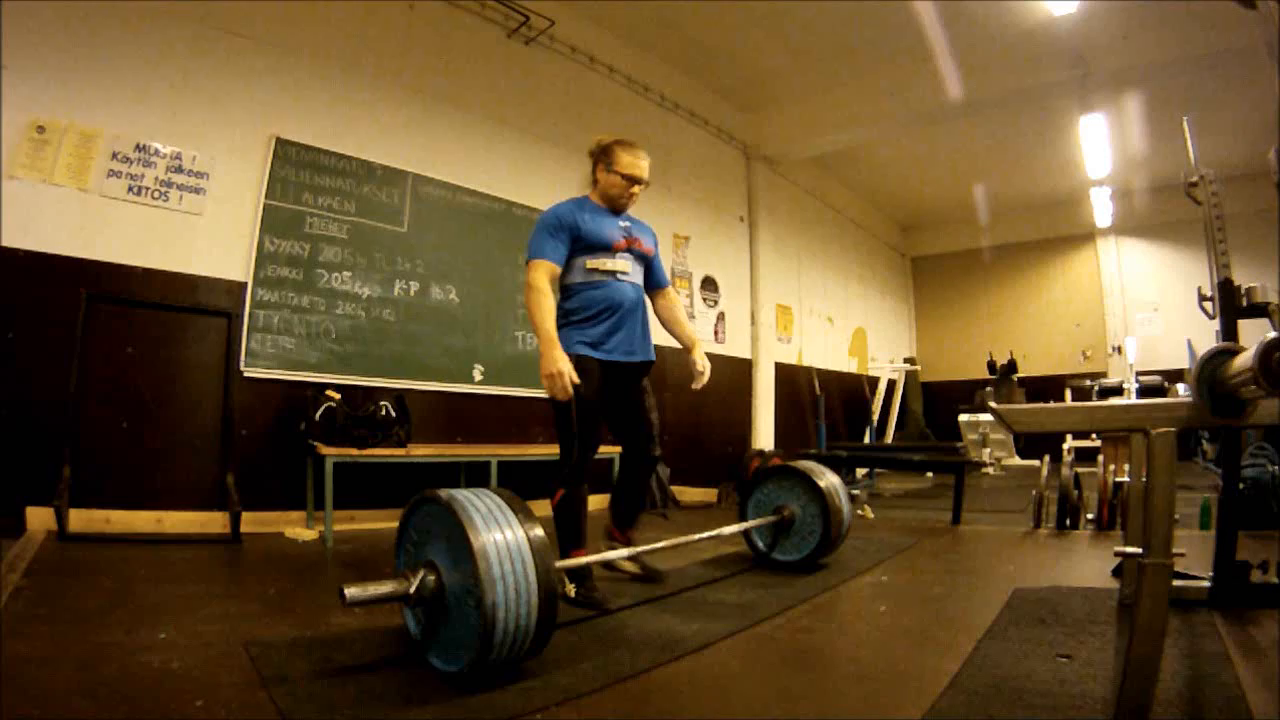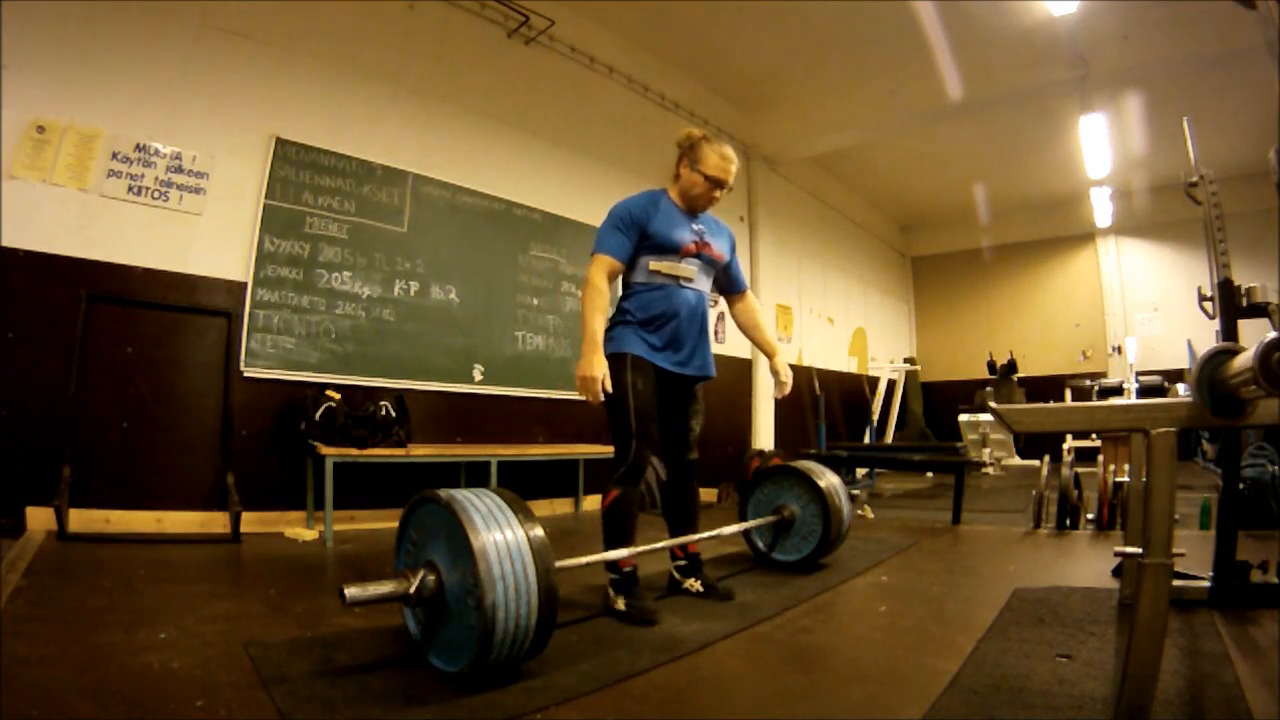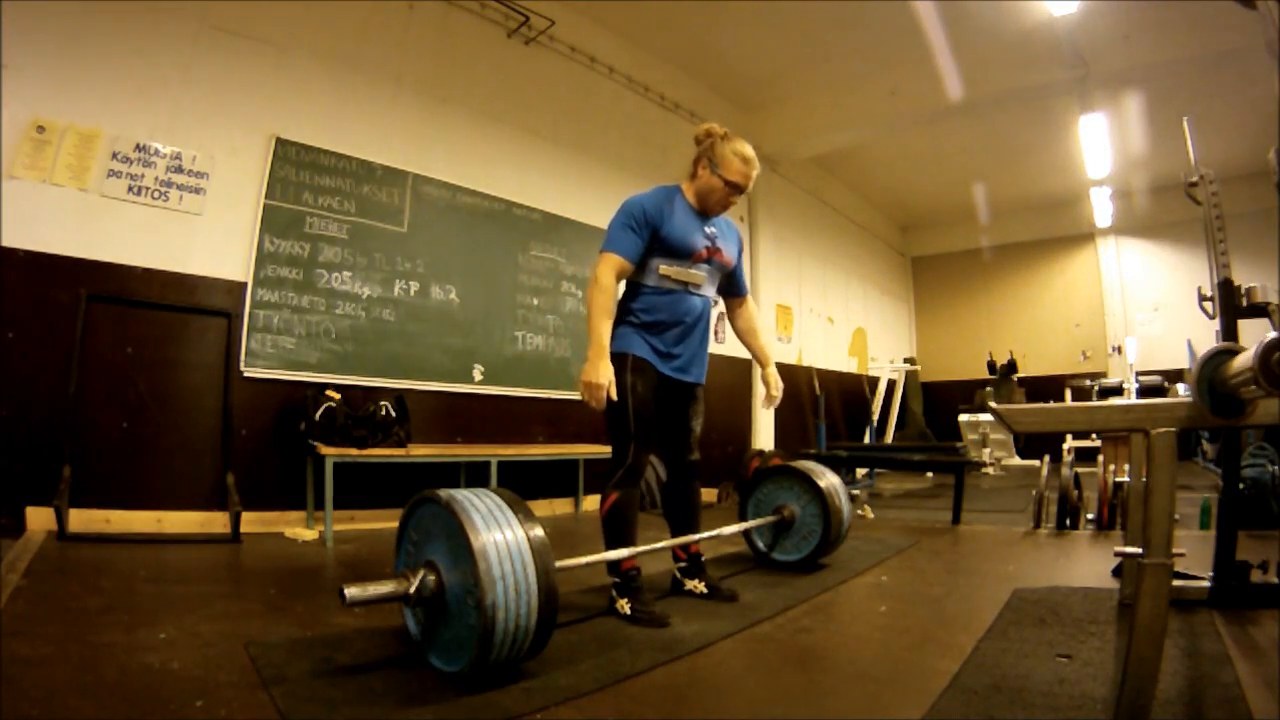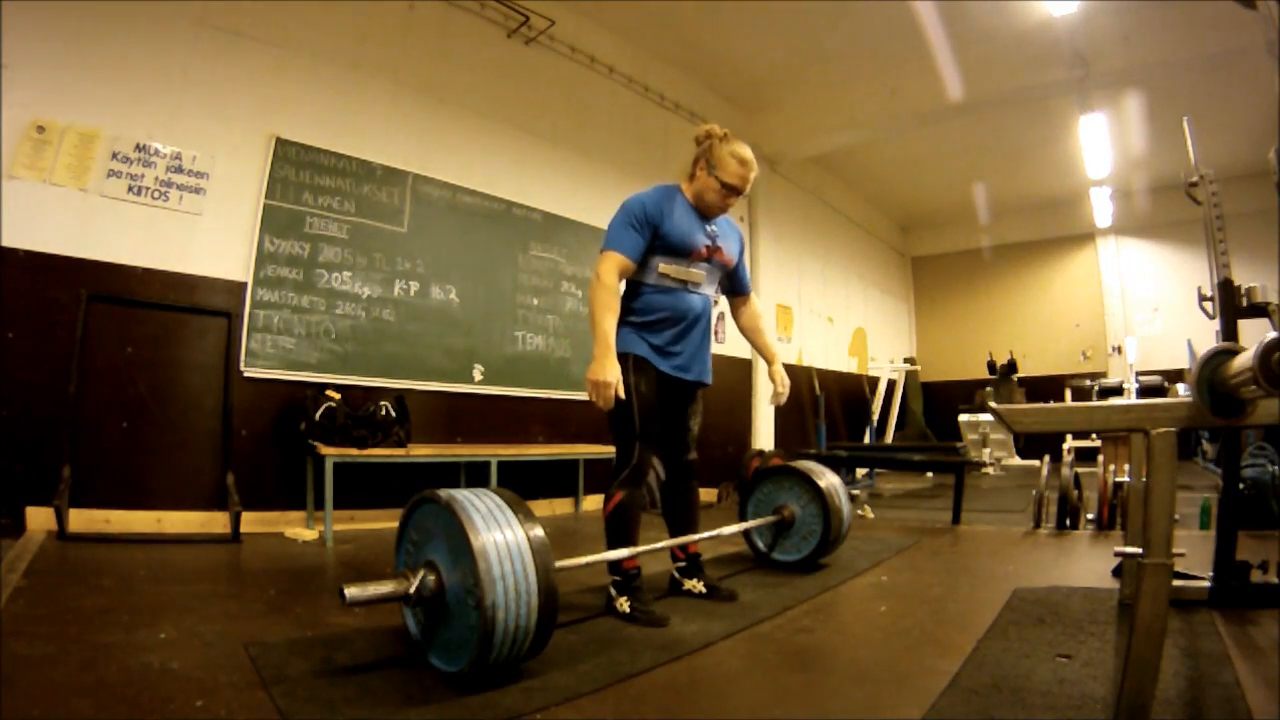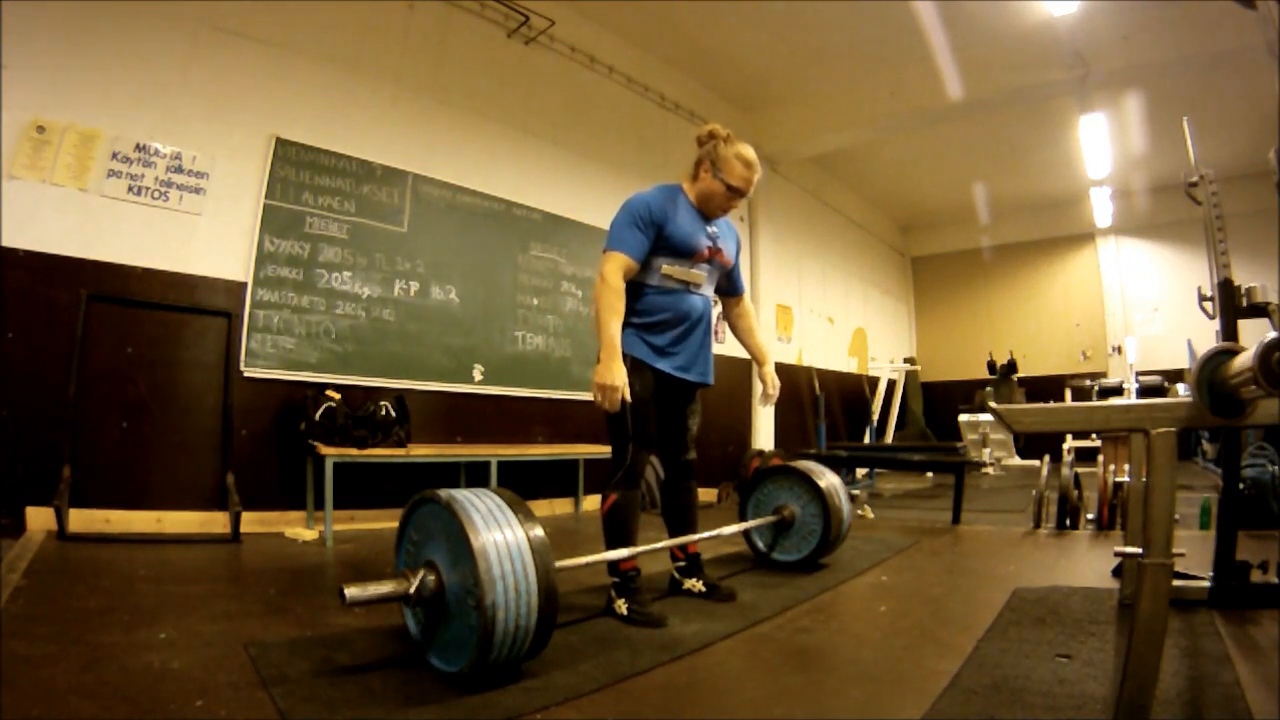
dt=0.7s
person 1, frame 1
left shoulder: (643, 233)
right shoulder: (564, 217)
left elbow: (663, 296)
right elbow: (540, 282)
left wrist: (694, 346)
right wrist: (551, 349)
left hip: (632, 359)
right hip: (581, 357)
left knee: (645, 455)
right knee: (577, 462)
left ankle: (618, 544)
right ankle: (574, 572)
person 1, frame 2
left shoulder: (720, 235)
right shoulder: (637, 211)
left elbow: (741, 301)
right elbow: (599, 277)
left wrist: (774, 355)
right wrist: (592, 349)
left hip: (688, 363)
right hip: (635, 354)
left knee: (683, 466)
right knee: (635, 462)
left ankle: (686, 567)
right ankle: (621, 580)
person 1, frame 3
left shoulder: (730, 237)
right shoulder: (648, 209)
left elbow: (739, 306)
right elbow: (607, 276)
left wrist: (767, 364)
right wrist: (598, 354)
left hip: (686, 366)
right hip: (636, 357)
left knee: (685, 466)
right knee: (631, 465)
left ankle: (689, 569)
right ankle: (624, 584)
person 1, frame 4
left shoulder: (730, 235)
right shoulder: (648, 207)
left elbow: (744, 303)
right elbow: (608, 275)
left wrist: (773, 360)
right wrist: (604, 353)
left hip: (687, 365)
right hip: (639, 356)
left knee: (682, 466)
right knee: (636, 465)
left ankle: (687, 569)
right ankle: (623, 585)
person 1, frame 5
left shoulder: (727, 235)
right shoulder: (649, 207)
left elbow: (737, 304)
right elbow: (611, 276)
left wrist: (764, 361)
right wrist: (610, 356)
left hip: (685, 365)
right hip: (638, 359)
left knee: (682, 466)
right knee: (631, 465)
left ankle: (687, 569)
right ankle: (623, 586)
